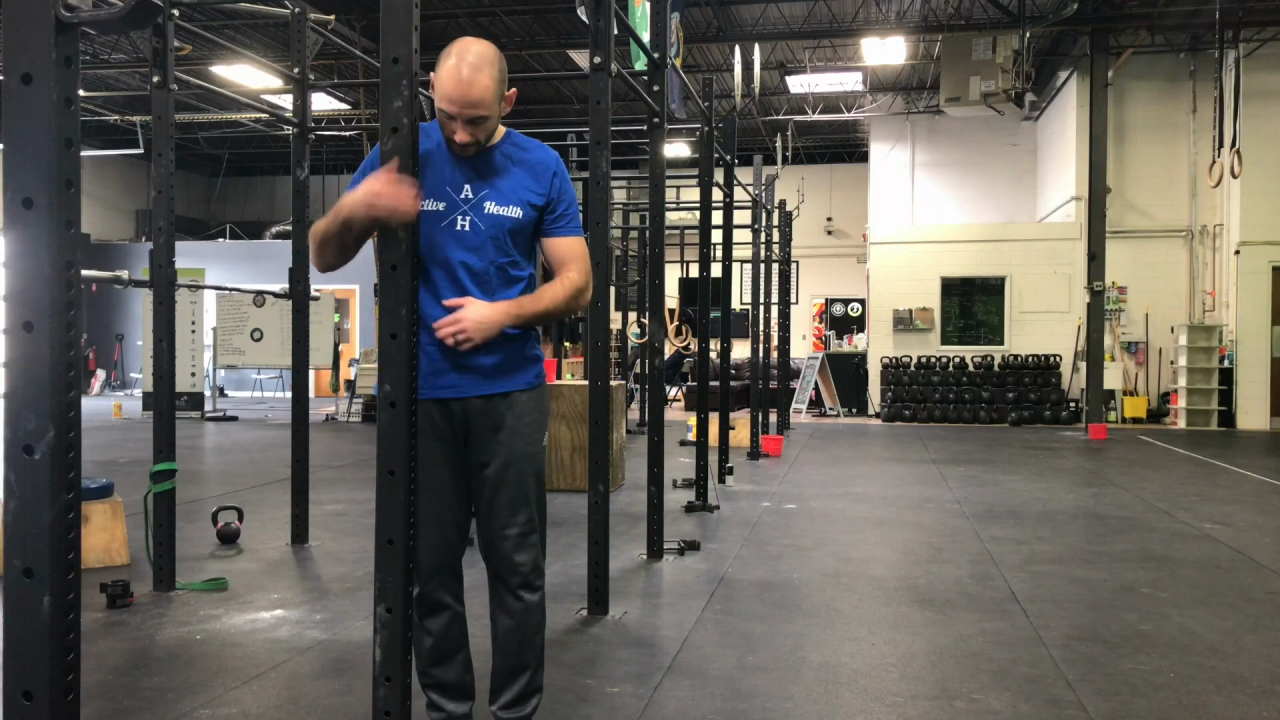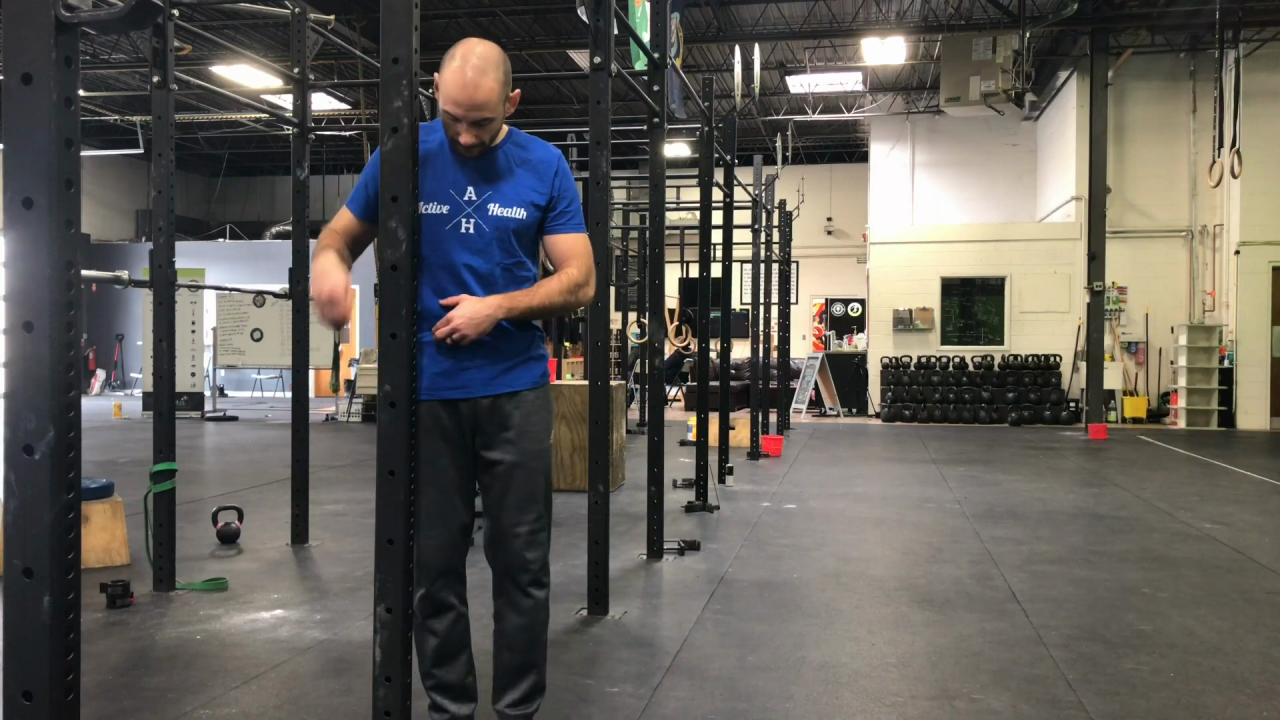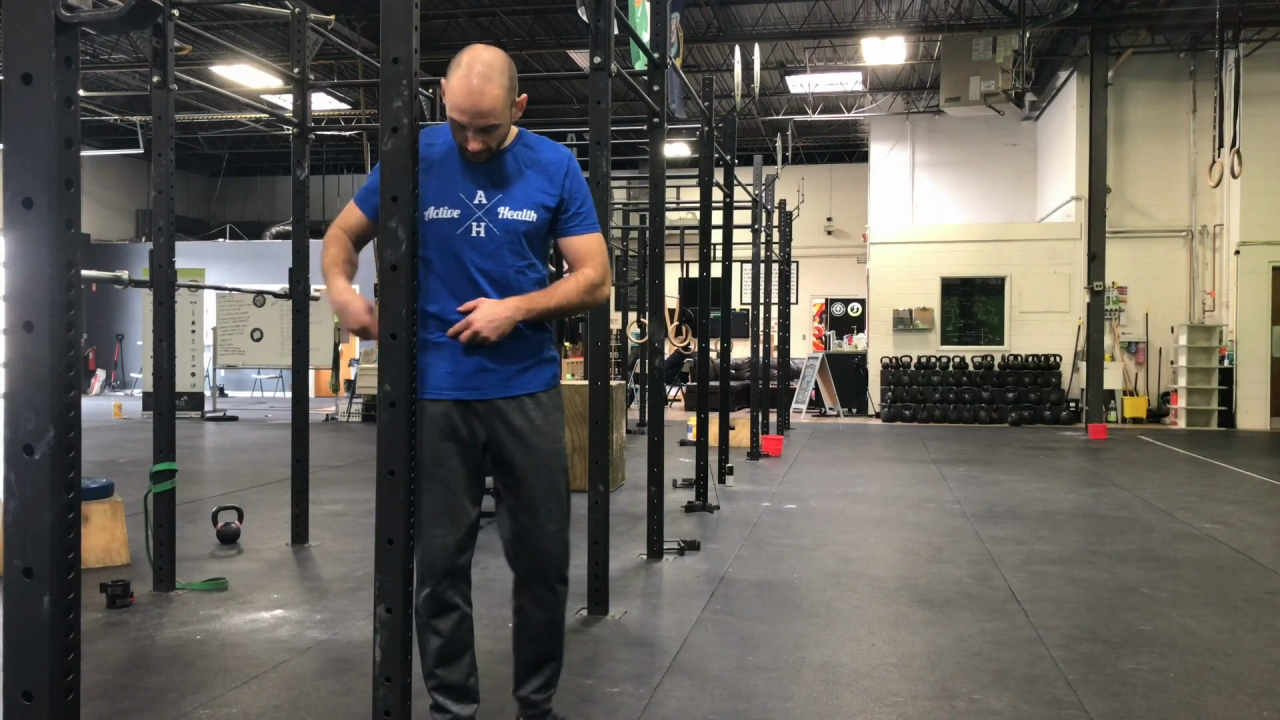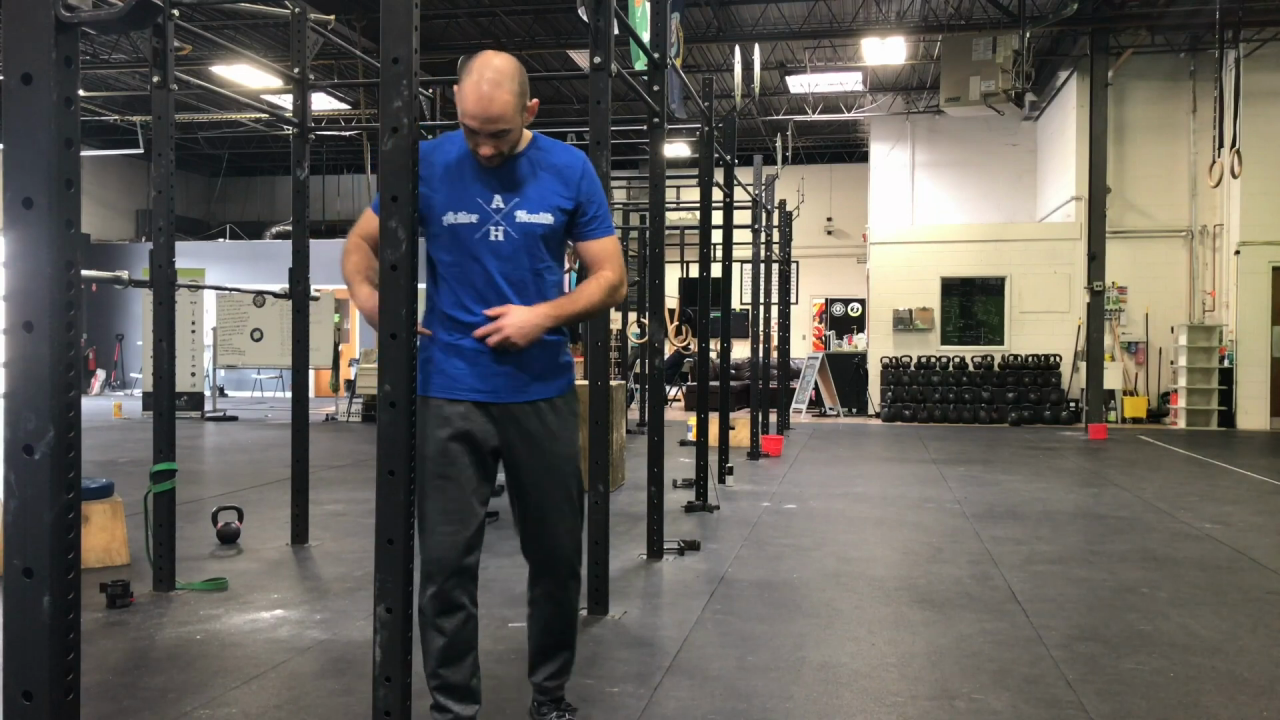
dt=0.3s
person 1, frame 1
left shoulder: (541, 168)
right shoulder: (401, 156)
left elbow: (577, 282)
right elbow: (325, 255)
left wrist: (503, 314)
right wrist: (353, 209)
left hip: (508, 389)
right hip: (419, 389)
left knee: (515, 562)
right knee: (428, 561)
person 1, frame 2
left shoulder: (545, 166)
left elbow: (579, 281)
right elbow: (338, 237)
left wrist: (496, 308)
right wrist: (327, 262)
left hip: (514, 388)
right hip: (424, 389)
left knee: (521, 561)
right knee: (433, 562)
person 1, frame 3
left shoulder: (554, 167)
right shoulder: (414, 159)
left elbow: (595, 279)
right elbow: (343, 235)
left wrist: (515, 309)
right wrist: (341, 289)
left hip: (527, 388)
right hip: (435, 391)
left knee: (543, 556)
right knee: (440, 562)
person 1, frame 4
left shoulder: (569, 169)
right shoulder: (427, 164)
left elbow: (611, 278)
right elbow: (361, 242)
left wrist: (544, 315)
right wrist: (367, 298)
left hip: (541, 392)
right hip: (447, 393)
left knee: (555, 554)
right knee: (446, 563)
